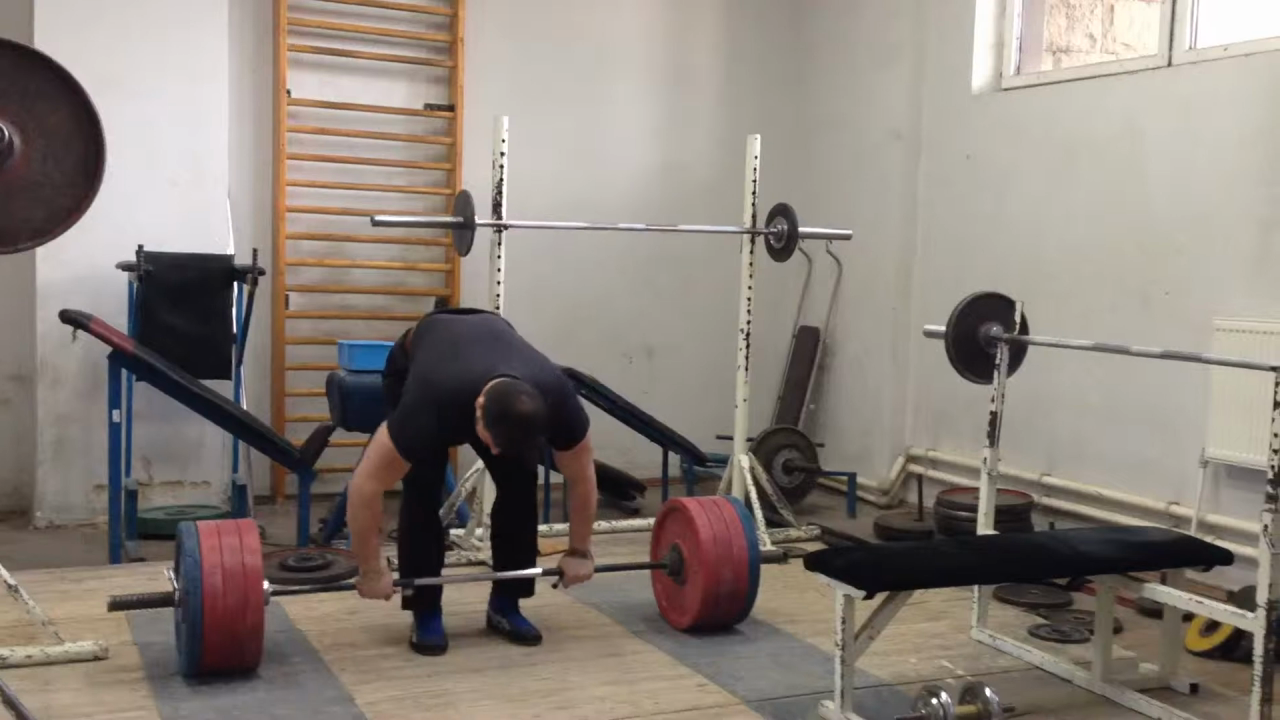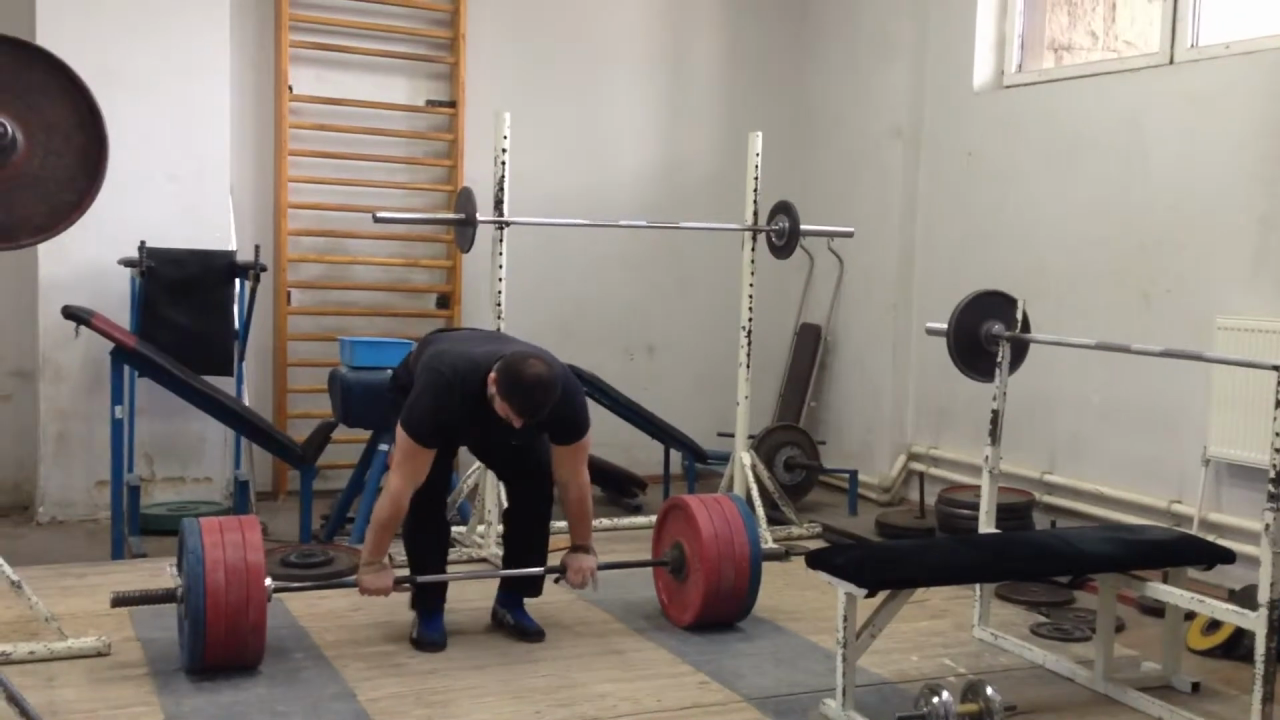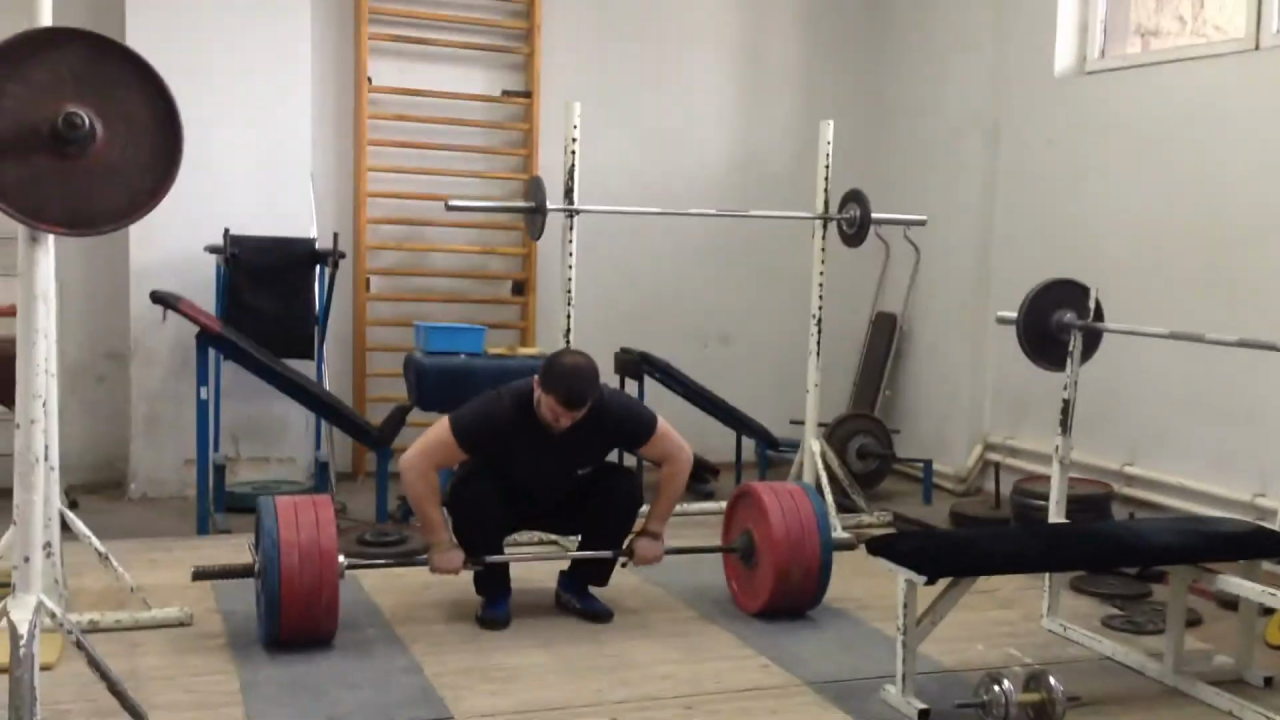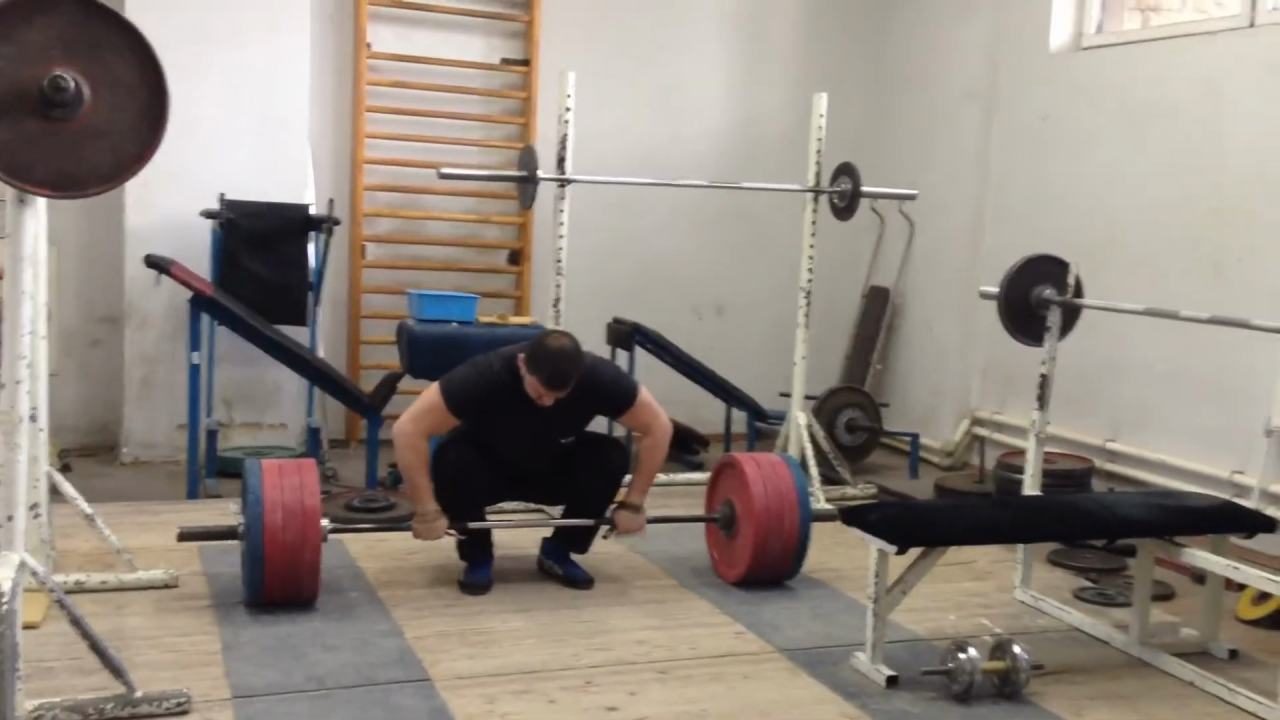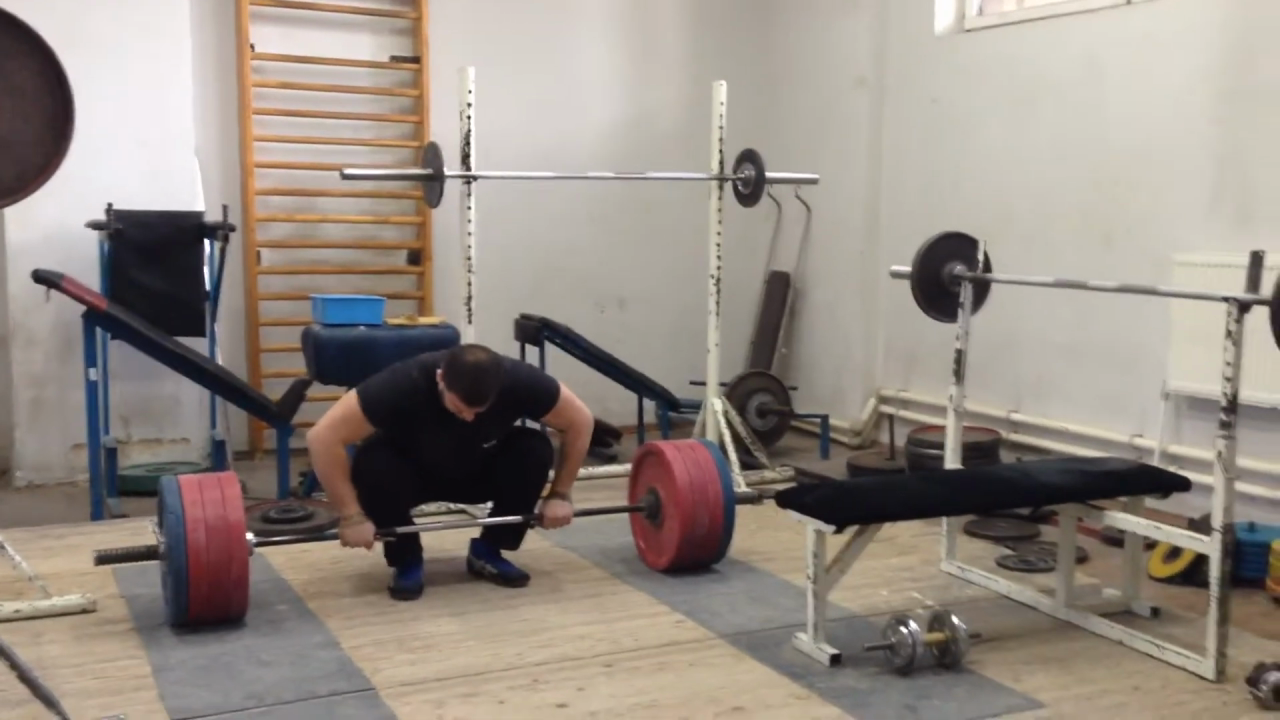
dt=1s
person 1, frame 1
left shoulder: (556, 400)
right shoulder: (430, 404)
left elbow: (582, 477)
right elbow: (364, 485)
left wrist: (579, 552)
right wrist: (369, 571)
right hip: (413, 363)
left knee: (520, 482)
right knee: (423, 489)
left ankle: (505, 604)
right ankle: (425, 612)
person 1, frame 2
left shoulder: (564, 393)
right shoulder: (440, 386)
left elbow: (572, 479)
right elbow: (402, 484)
left wrist: (582, 548)
right wrist: (373, 563)
left hip: (489, 405)
right hip: (417, 388)
left knee: (535, 483)
right knee: (427, 491)
left ankle: (511, 602)
right ankle: (428, 610)
person 1, frame 3
left shoulder: (614, 410)
right shoulder: (499, 409)
left elbow: (679, 456)
right elbow: (414, 463)
left wrist: (653, 532)
right wrist: (441, 544)
left hip: (569, 501)
right hip: (501, 502)
left knee: (625, 488)
right knee: (470, 496)
left ankle: (575, 585)
right ankle: (494, 592)
person 1, frame 4
left shoulder: (599, 377)
right shoulder: (486, 375)
left elbow: (658, 428)
right elbow: (408, 430)
left wrist: (633, 504)
right wrist: (428, 512)
left hip: (555, 472)
right hip: (487, 472)
left knee: (612, 457)
right knee: (452, 461)
left ankle: (558, 552)
right ankle: (478, 557)
person 1, frame 5
left shoulder: (519, 381)
right shoulder: (404, 384)
left elbow: (581, 422)
right elbow: (322, 437)
left wrist: (560, 494)
right wrist: (352, 517)
left hip: (478, 472)
right hip: (410, 474)
left knee: (535, 450)
right knee: (373, 464)
left ankle: (487, 552)
right ankle: (407, 560)
